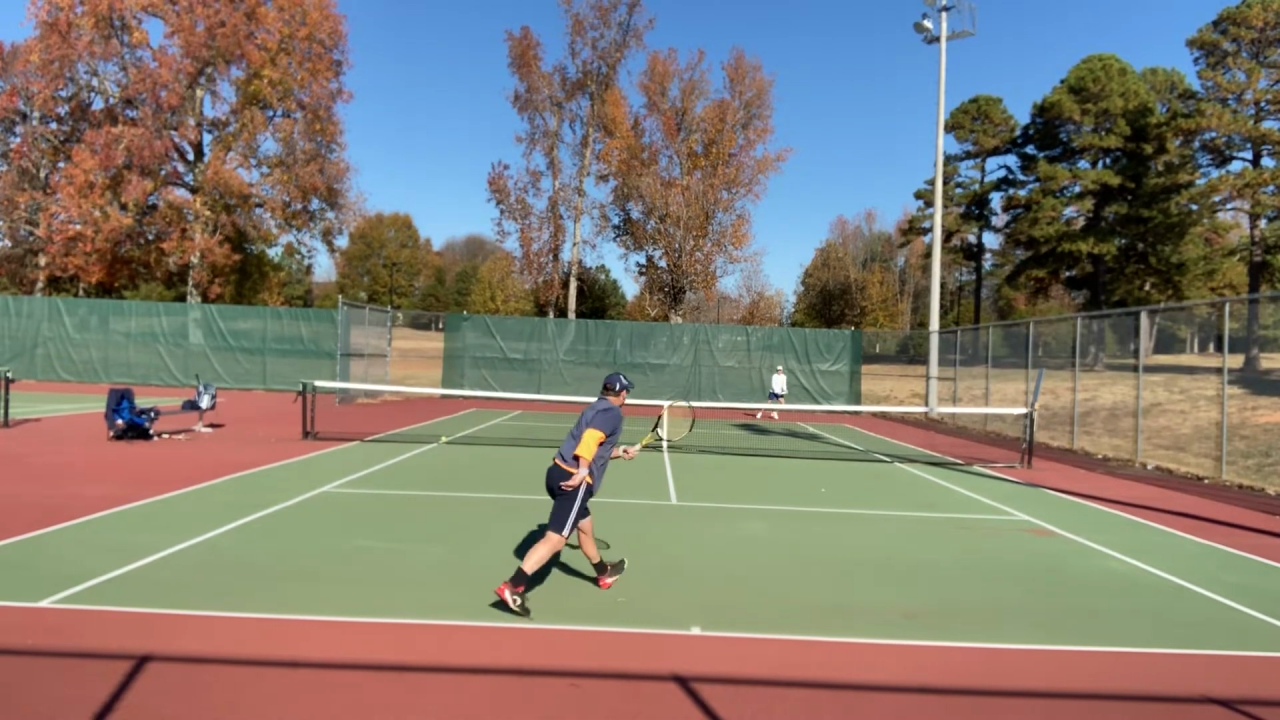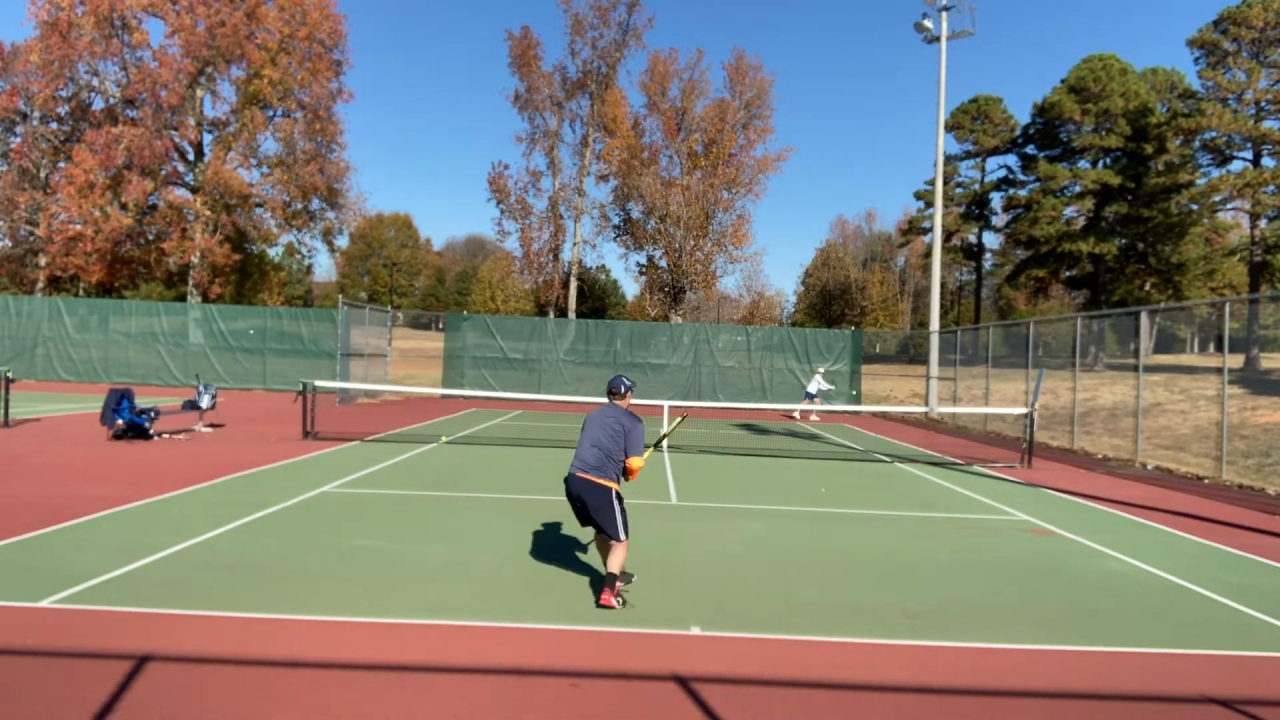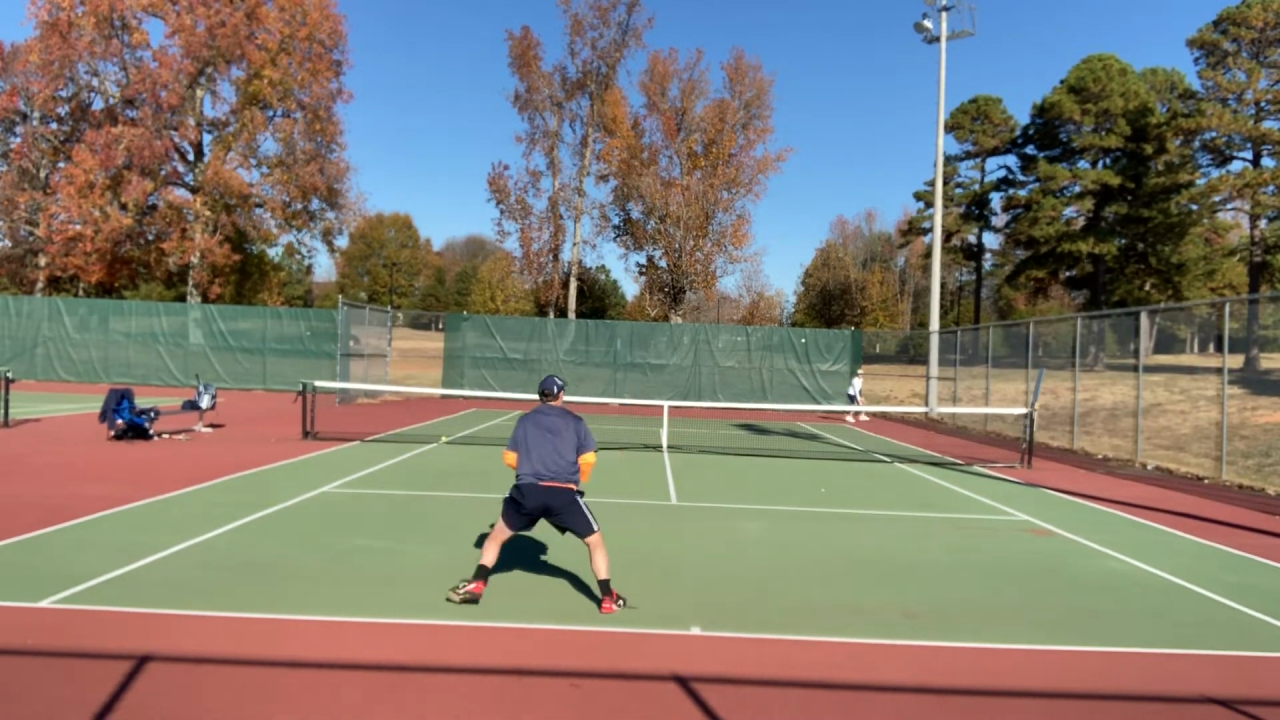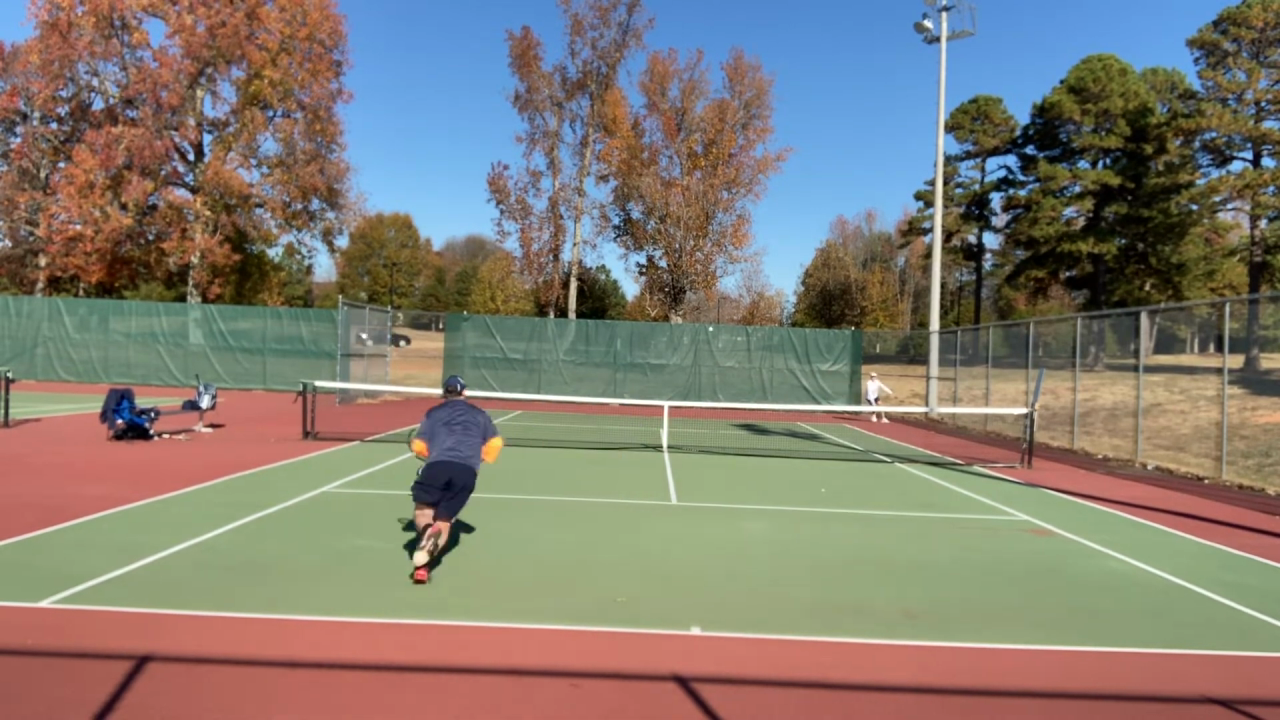
dt=0.5s
person 1, frame 1
left shoulder: (594, 408)
right shoulder: (613, 414)
right elbow: (591, 438)
left wrist: (622, 451)
right wrist: (582, 472)
left hip: (559, 472)
right hip: (573, 480)
left knee: (586, 526)
right knee: (555, 539)
left ankle: (604, 573)
right ankle: (513, 587)
person 1, frame 2
left shoulder: (593, 416)
right shoulder: (632, 421)
right elbow: (634, 462)
right wrist: (629, 475)
left hip: (575, 481)
right hip: (601, 487)
left knee: (602, 531)
right knee: (619, 542)
left ankle: (614, 574)
right ankle: (609, 592)
person 1, frame 3
left shoulder: (525, 420)
right shoulder: (575, 421)
left elbow: (510, 458)
right elbow: (588, 460)
right wrist: (577, 479)
left hip: (527, 490)
right hip: (563, 492)
left knee: (496, 537)
right knee: (595, 542)
left ankle: (476, 584)
right ankle: (608, 598)
person 1, frame 4
left shoulder: (433, 413)
right shoulder: (479, 414)
left elbow: (418, 447)
right elbow: (495, 444)
right wrist: (480, 460)
left hip: (438, 466)
right hip: (466, 472)
left knee: (423, 513)
right knee: (444, 524)
left ankle: (429, 532)
right ankle: (422, 569)
